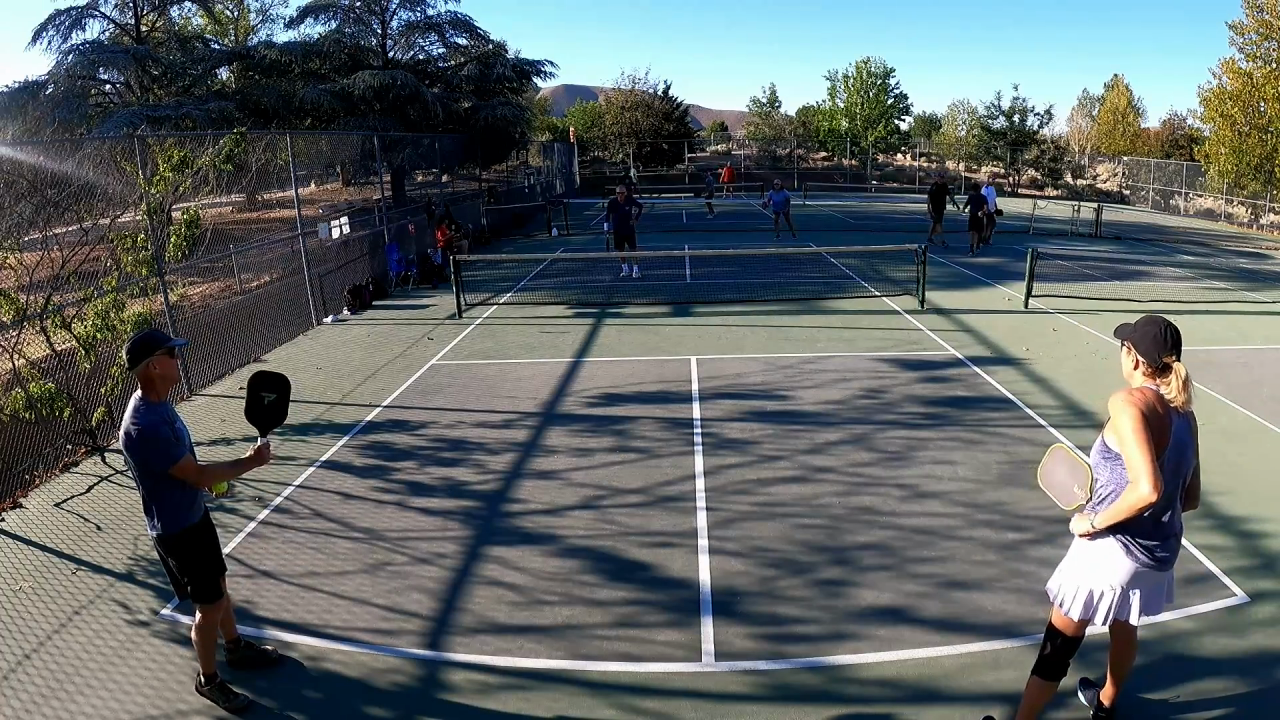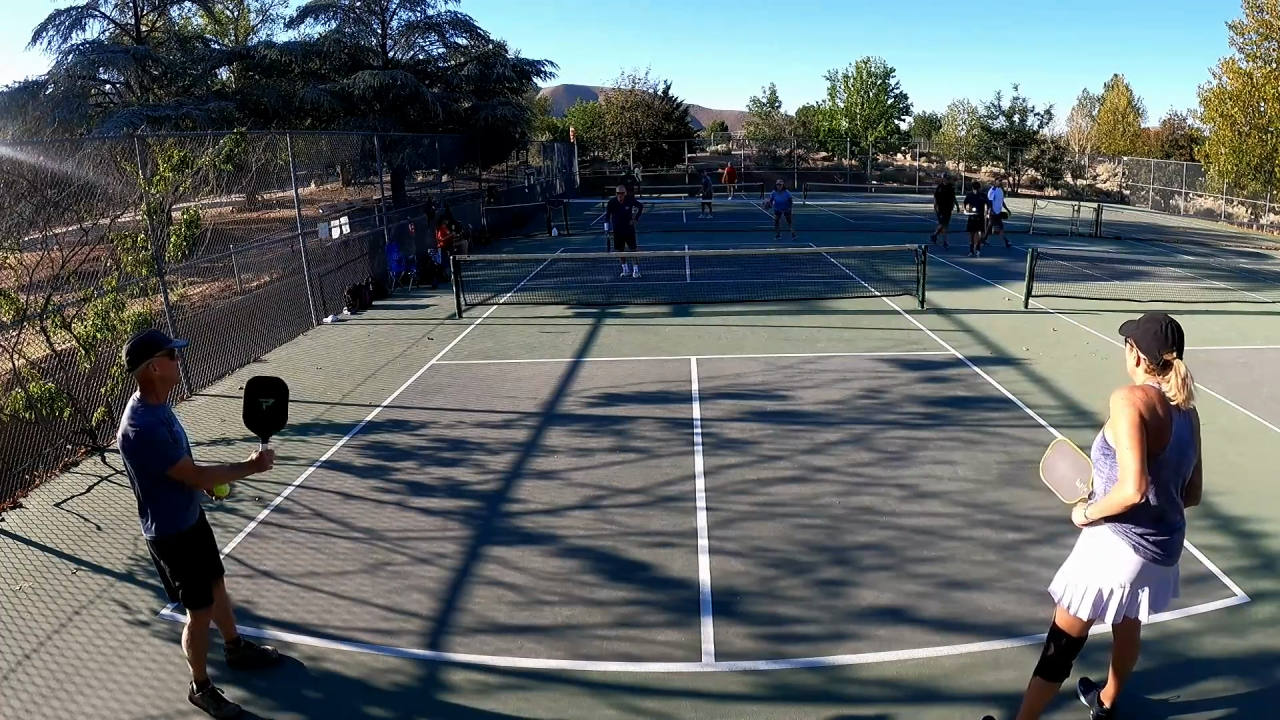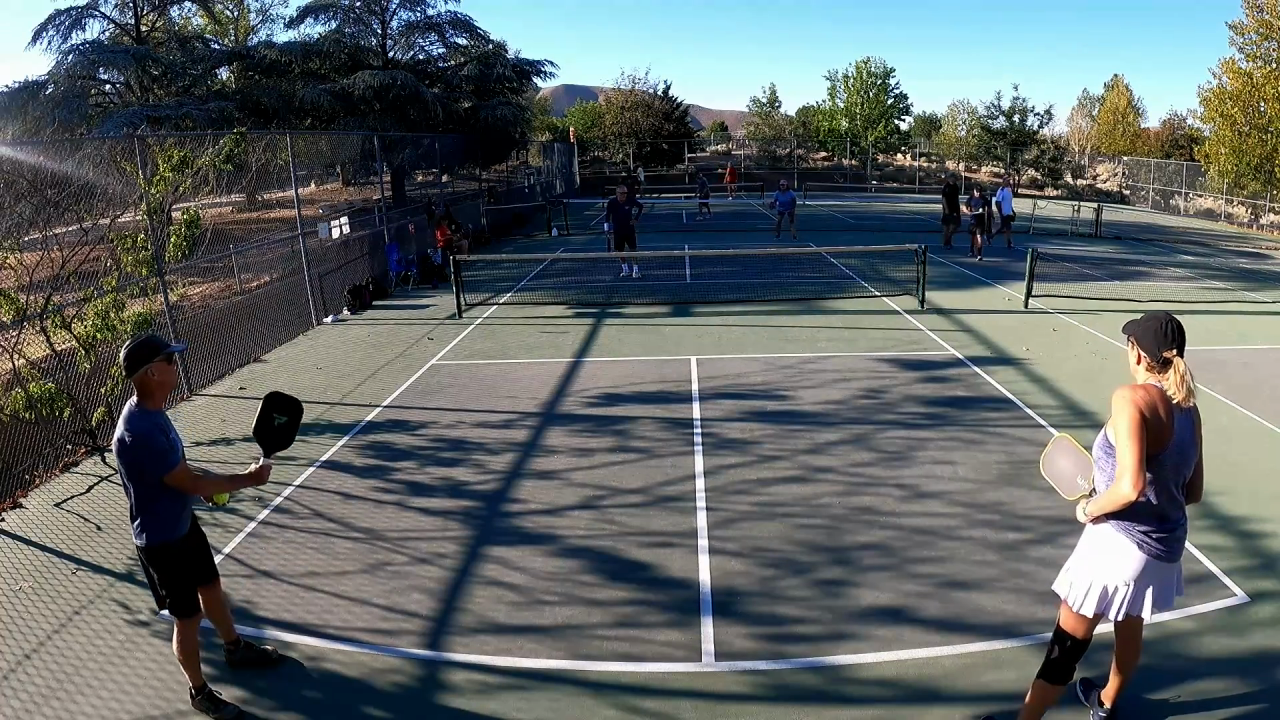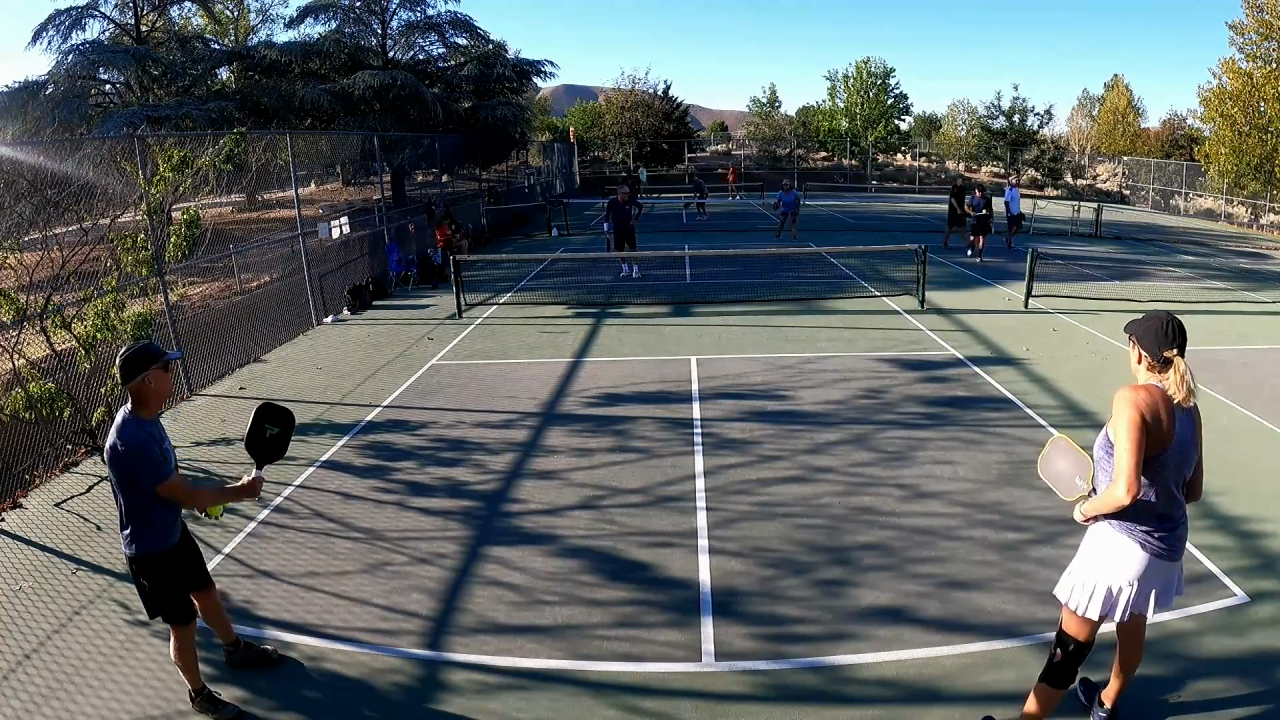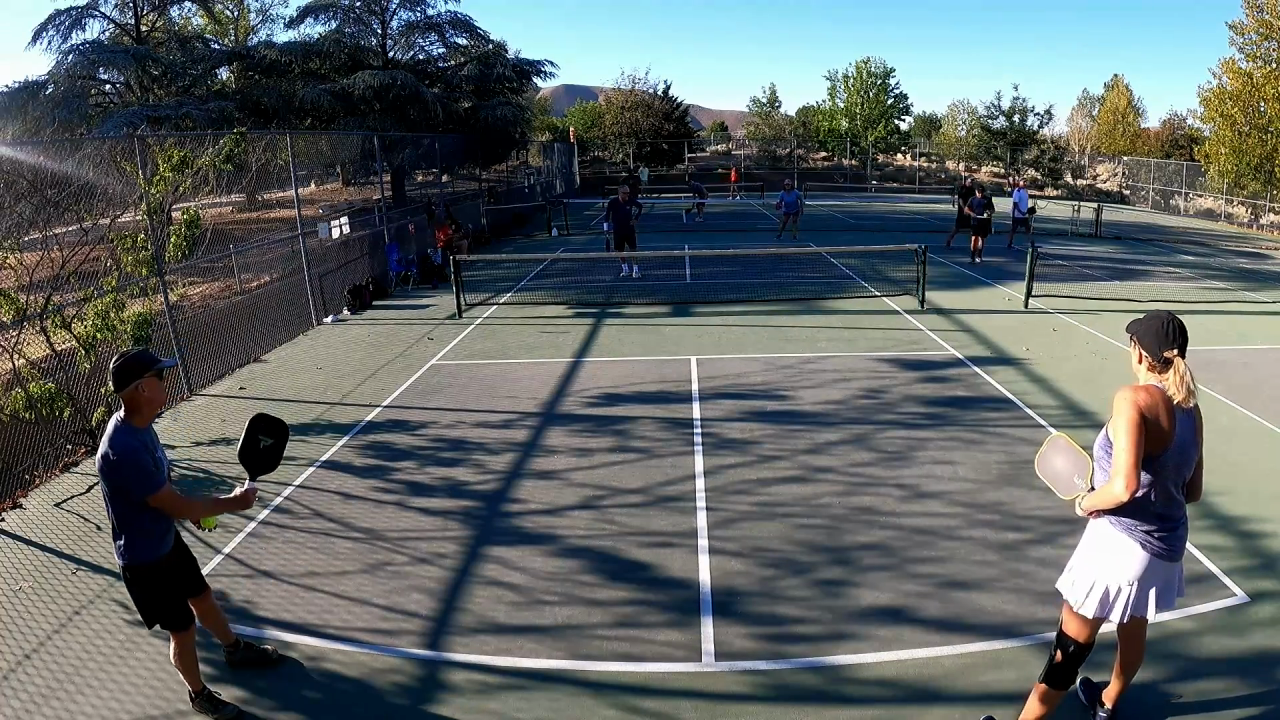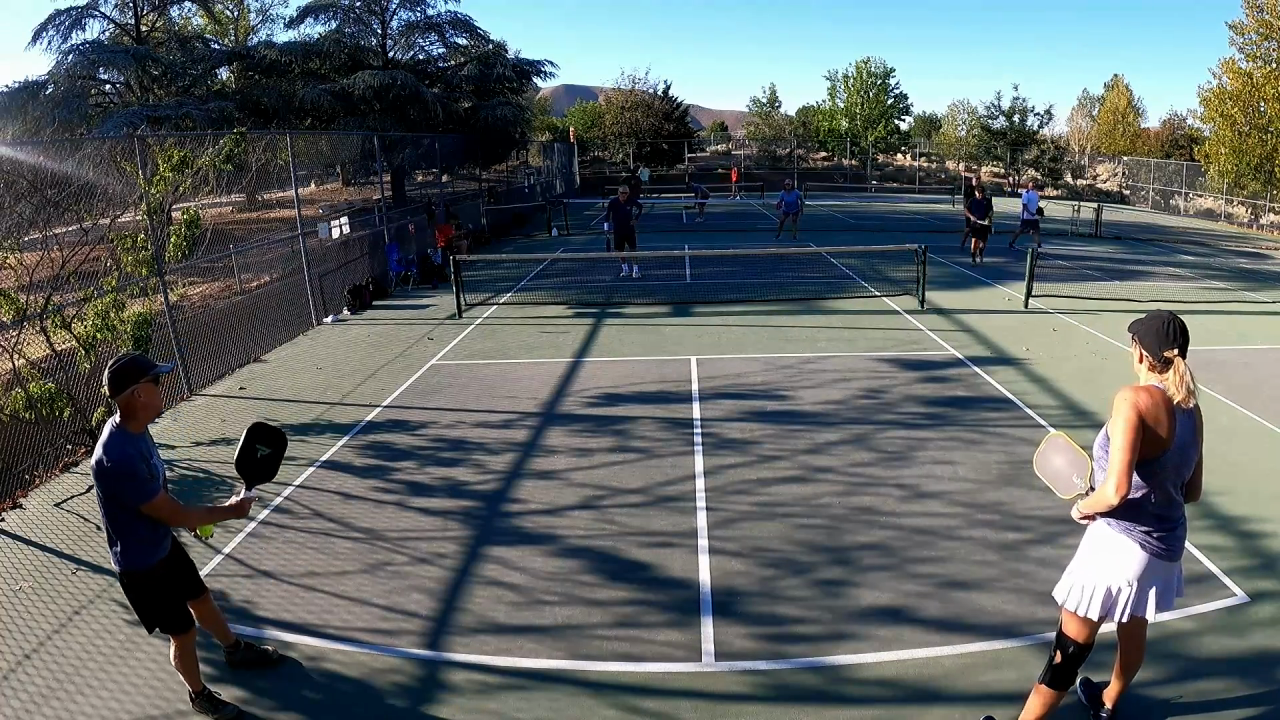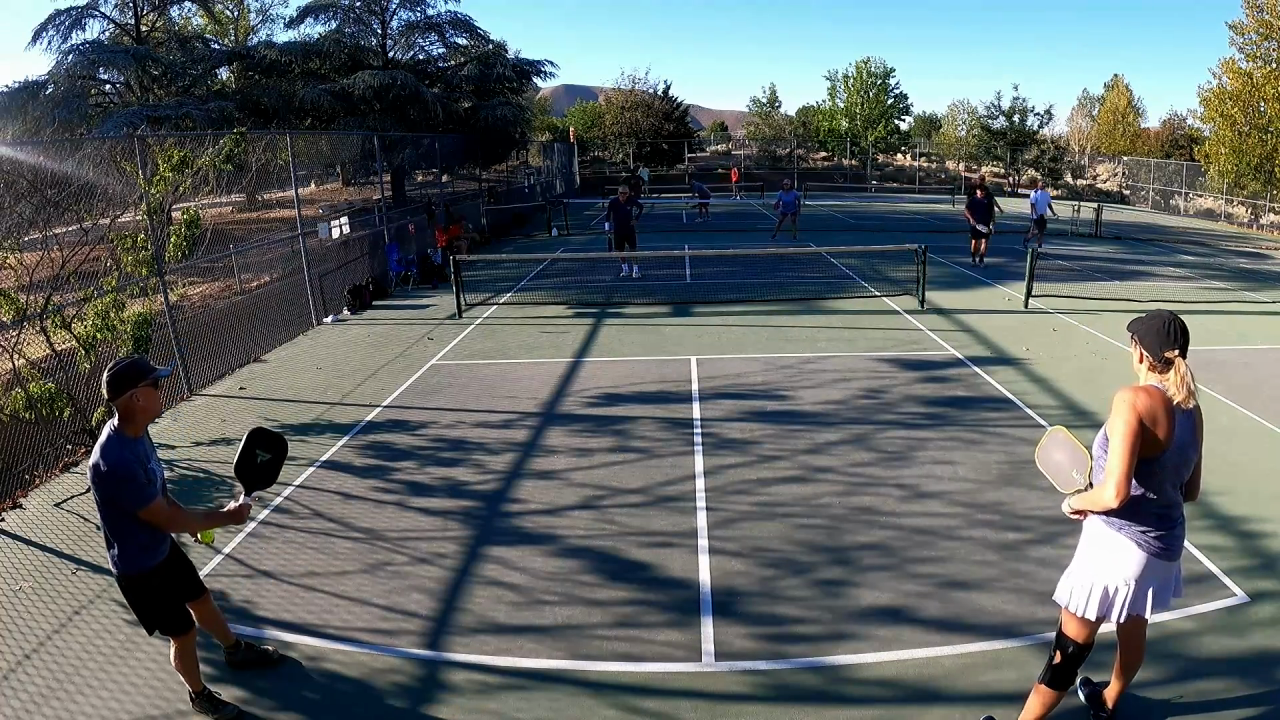
dt=0.2s
person 1, frame 1
left shoulder: (1128, 402)
right shoulder: (1184, 414)
left elbow: (1148, 489)
right elbow: (1190, 498)
left wrist: (1093, 521)
left hip: (1112, 550)
right hip: (1157, 556)
left knee: (1057, 646)
right knee: (1124, 629)
person 1, frame 2
left shoulder: (1130, 399)
right shoulder: (1187, 411)
left elbow: (1133, 489)
right elbow: (1191, 494)
left wrist: (1087, 512)
left hip: (1115, 546)
right hip: (1162, 551)
left knee: (1061, 645)
right knee: (1128, 628)
person 1, frame 3
left shoulder: (1132, 398)
right shoulder: (1188, 409)
left elbow: (1130, 487)
right elbow: (1192, 491)
left wrist: (1089, 509)
left hip: (1115, 545)
right hip: (1165, 549)
left knee: (1067, 645)
right knee: (1130, 630)
person 1, frame 4
left shoulder: (1133, 399)
right shoulder: (1189, 409)
left elbow: (1124, 490)
right elbow: (1192, 491)
left wrist: (1085, 508)
left hip: (1120, 543)
right hip: (1165, 548)
left knee: (1069, 647)
right knee: (1131, 631)
person 1, frame 5
left shoulder: (1134, 398)
right shoulder: (1190, 408)
left elbow: (1123, 488)
right elbow: (1192, 490)
left wrist: (1086, 502)
left hip: (1121, 543)
right hip: (1166, 548)
left knee: (1070, 646)
right knee: (1133, 631)
person 1, frame 6
left shoulder: (1133, 400)
right shoulder: (1190, 409)
left elbow: (1115, 491)
right elbow: (1191, 491)
left wrist: (1082, 506)
left hip: (1119, 544)
right hip: (1164, 547)
left knee: (1069, 648)
right knee: (1133, 631)
person 1, frame 7
left shoulder: (1133, 401)
right shoulder: (1191, 409)
left elbow: (1114, 494)
right elbow: (1189, 490)
left wrist: (1074, 501)
left hip: (1118, 544)
right hip: (1163, 547)
left knee: (1070, 648)
right knee: (1133, 631)
person 2, frame 1
left shoulder: (157, 403)
right shoulder: (145, 425)
right elbow: (196, 475)
left wrist: (210, 476)
right wrist: (250, 462)
left hip: (193, 514)
right hip: (176, 530)
left knee: (218, 587)
right knee: (210, 605)
left ankle: (236, 648)
right ankle: (208, 680)
person 2, frame 2
left shoulder: (156, 404)
right shoulder: (142, 426)
right elbow: (194, 477)
left wrist: (208, 479)
right wrist: (250, 466)
left hip: (190, 517)
right hip: (171, 533)
left knee: (216, 586)
right knee: (200, 611)
left ankle: (236, 648)
right ankle: (201, 688)
person 2, frame 3
left shoulder: (153, 410)
right shoulder: (138, 433)
right elbow: (191, 484)
left wrist: (201, 480)
right wrist: (247, 479)
left hip: (183, 524)
right hip: (161, 540)
left knee: (211, 588)
right knee: (188, 619)
left ankle: (235, 648)
person 2, frame 4
left shoulder: (146, 417)
right shoulder: (132, 442)
right elbow: (184, 496)
left wrist: (201, 496)
right wrist: (239, 491)
left hip: (174, 531)
right hip: (151, 550)
left knee: (206, 593)
right knee: (183, 625)
left ankle: (235, 648)
person 2, frame 5
left shoulder: (139, 424)
right shoulder: (123, 450)
right elbow: (176, 507)
left wrist: (195, 509)
right wrist: (231, 503)
left hip: (167, 540)
right hip: (145, 560)
left knee: (202, 598)
right knee: (183, 630)
left ankle: (235, 648)
person 2, frame 6
left shoulder: (135, 429)
right shoulder: (118, 457)
right elbow: (171, 514)
left wrist: (192, 515)
right wrist: (227, 511)
left hip: (163, 544)
right hip: (142, 565)
left knee: (201, 600)
right knee: (184, 632)
left ankle: (235, 649)
person 2, frame 7
left shoulder: (136, 432)
right shoulder: (115, 461)
right elbow: (168, 520)
left wrist: (190, 517)
right wrist: (225, 517)
left hip: (163, 548)
right hip: (140, 568)
left knee: (201, 601)
right knee: (184, 633)
left ankle: (236, 650)
